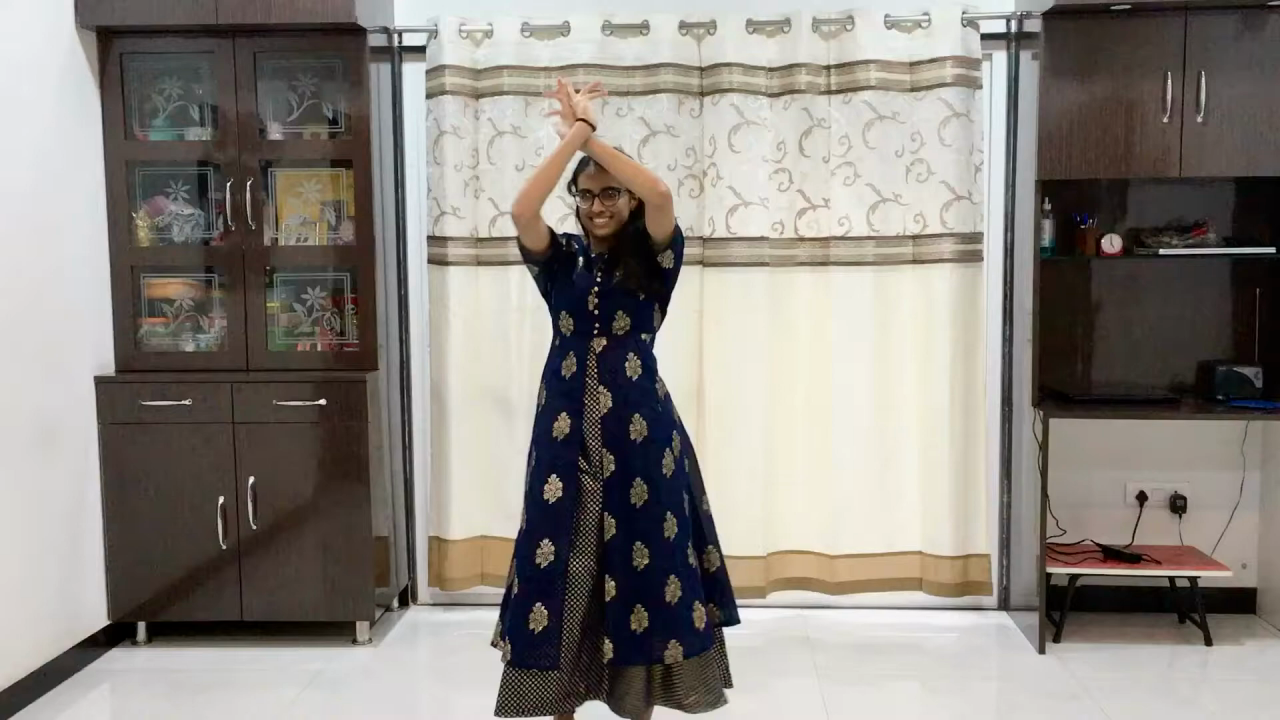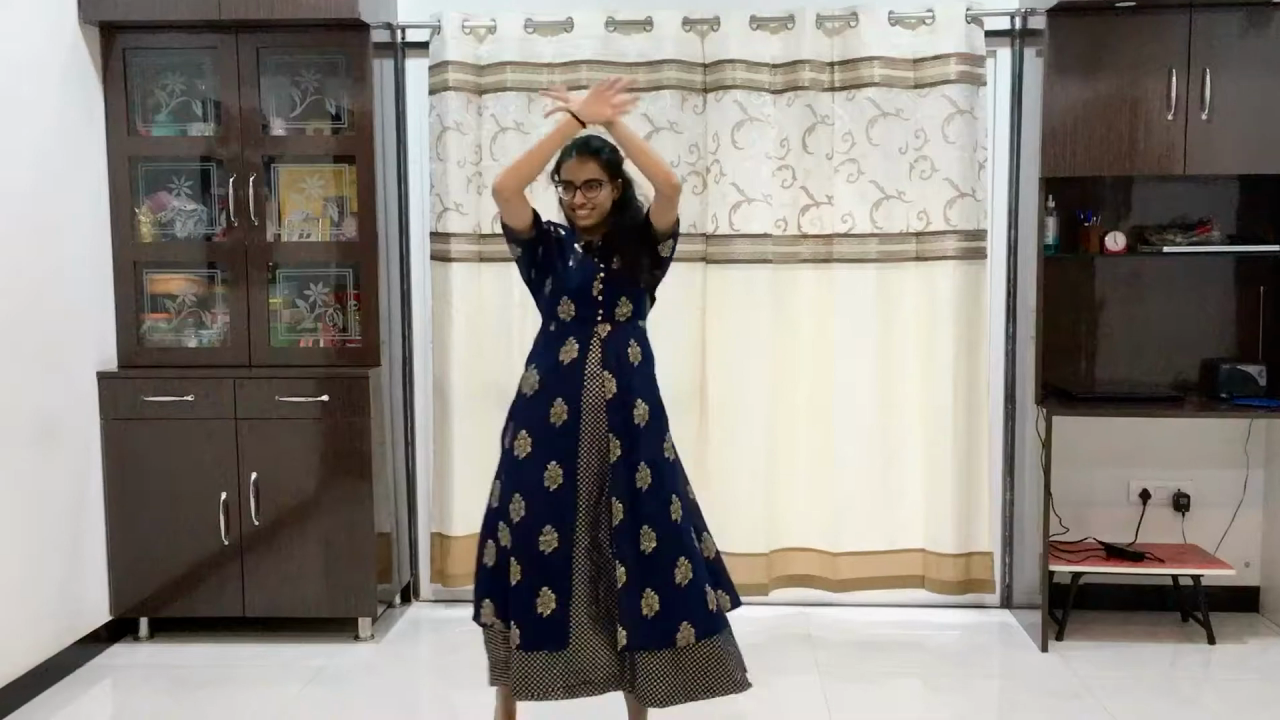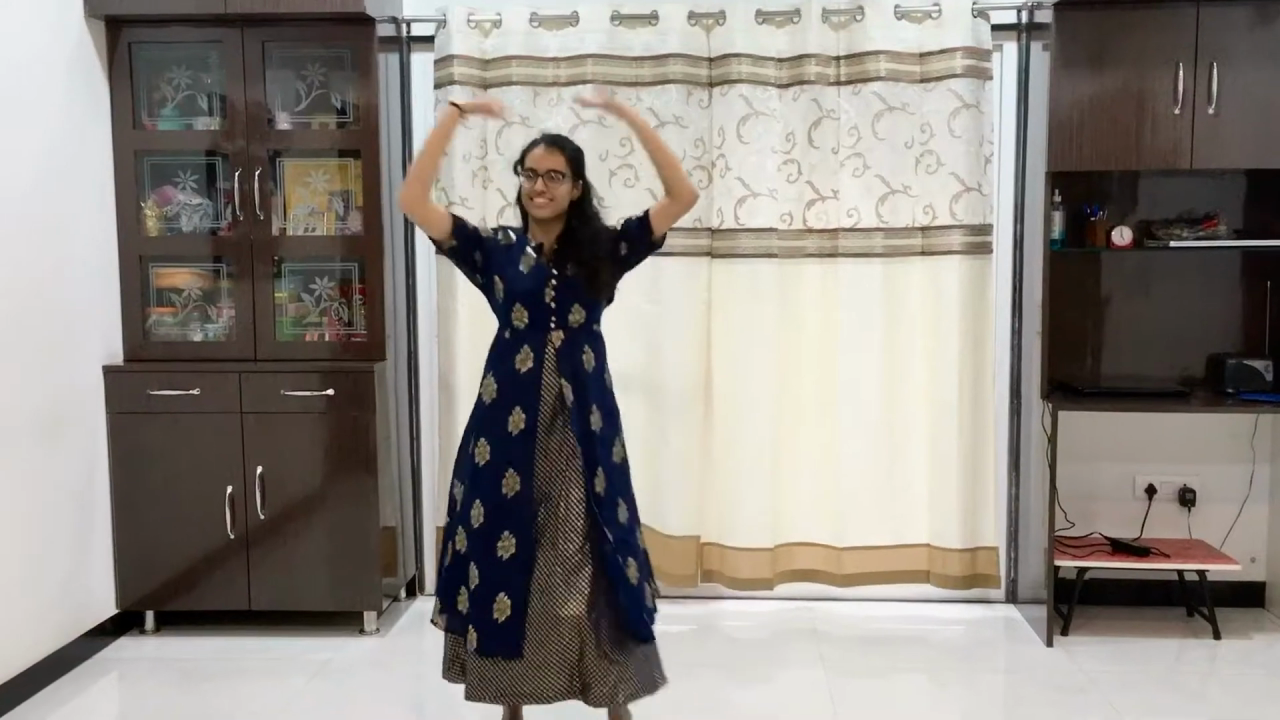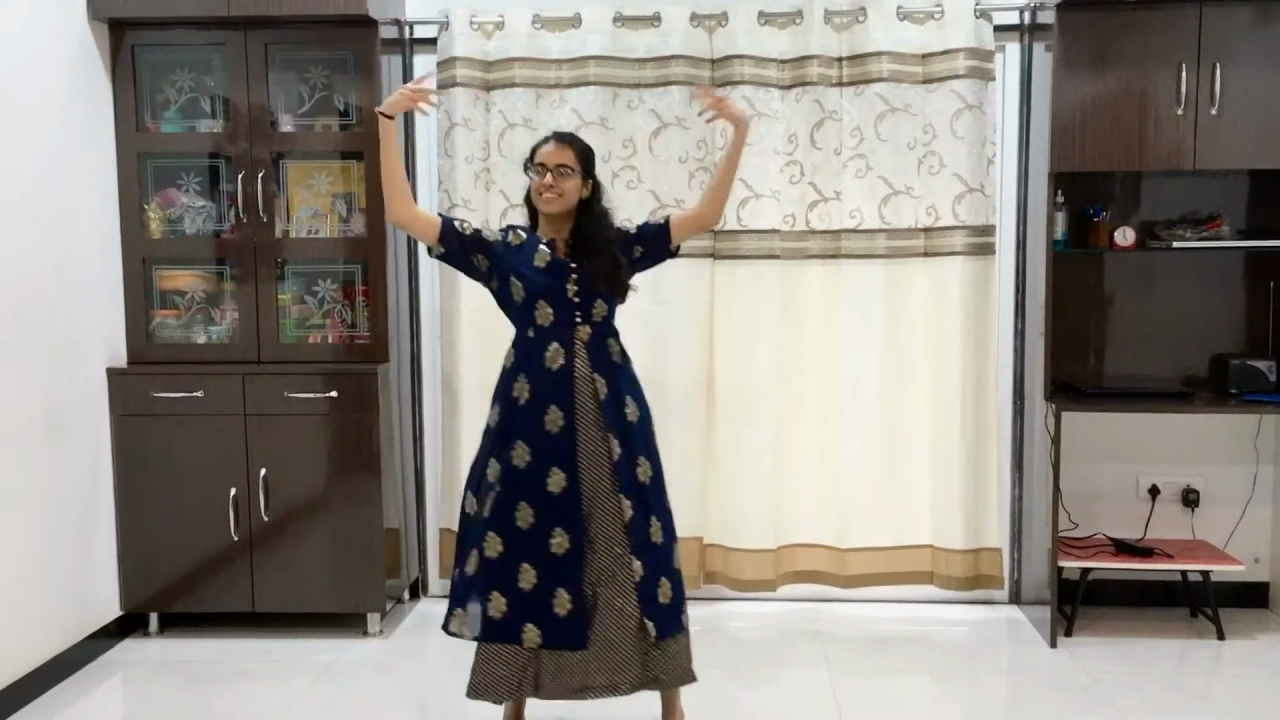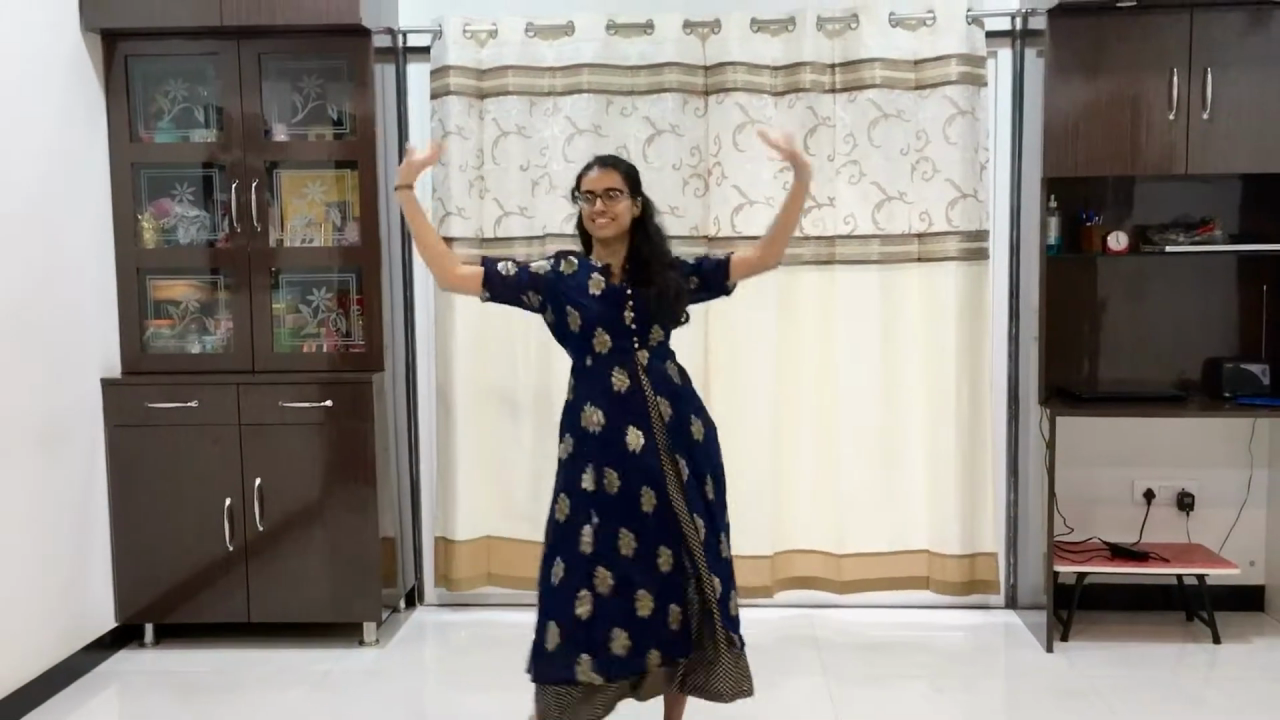
dt=0.4s
person 1, frame 1
left shoulder: (655, 257)
right shoulder: (559, 259)
left elbow: (659, 194)
right elbow: (522, 209)
left wrist: (588, 132)
right wrist: (573, 132)
left hip: (639, 430)
right hip: (566, 432)
left knee: (643, 568)
right knee: (558, 572)
person 1, frame 2
left shoulder: (643, 248)
right shoulder: (545, 247)
left elbow: (669, 187)
right elbow: (505, 190)
left wrist: (610, 121)
right wrist: (572, 118)
left hip: (627, 415)
right hip: (550, 416)
left knee: (637, 558)
right knee: (534, 553)
person 1, frame 3
left shoulder: (603, 249)
right shoulder: (495, 250)
left elbow: (681, 197)
right elbow: (415, 202)
left wrist: (631, 118)
right wrist: (455, 114)
left hip: (584, 420)
right hip: (508, 420)
left knee: (598, 556)
right knee: (503, 558)
person 1, frame 4
left shoulder: (616, 248)
right shoulder: (502, 249)
left elbow: (705, 216)
right elbow: (402, 214)
left wrist: (737, 135)
right wrist: (393, 120)
left hip: (613, 414)
right hip: (536, 414)
left knee: (635, 556)
right knee: (522, 555)
person 1, frame 5
left shoulder: (665, 271)
right shoulder: (558, 275)
left elbow: (764, 259)
right elbow: (453, 277)
left wrist: (798, 182)
right wrist: (410, 195)
left hip: (679, 433)
right hip: (601, 437)
left knee: (687, 571)
right knee: (601, 577)
